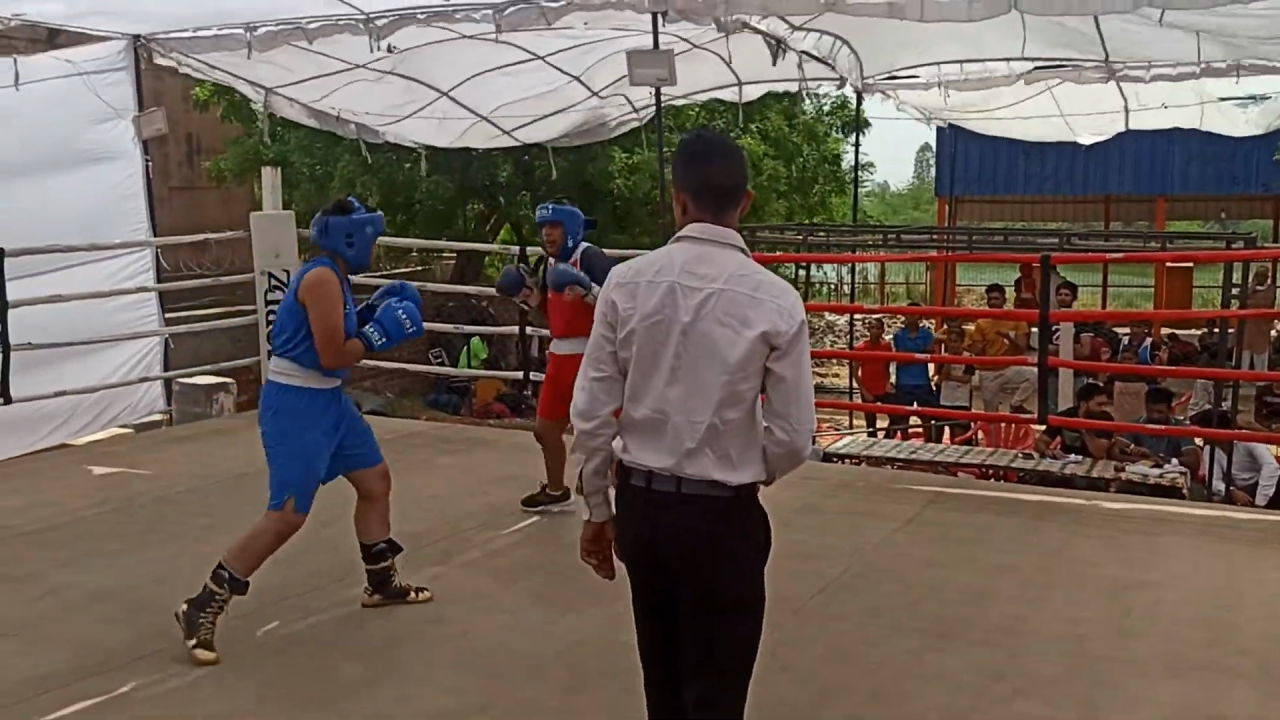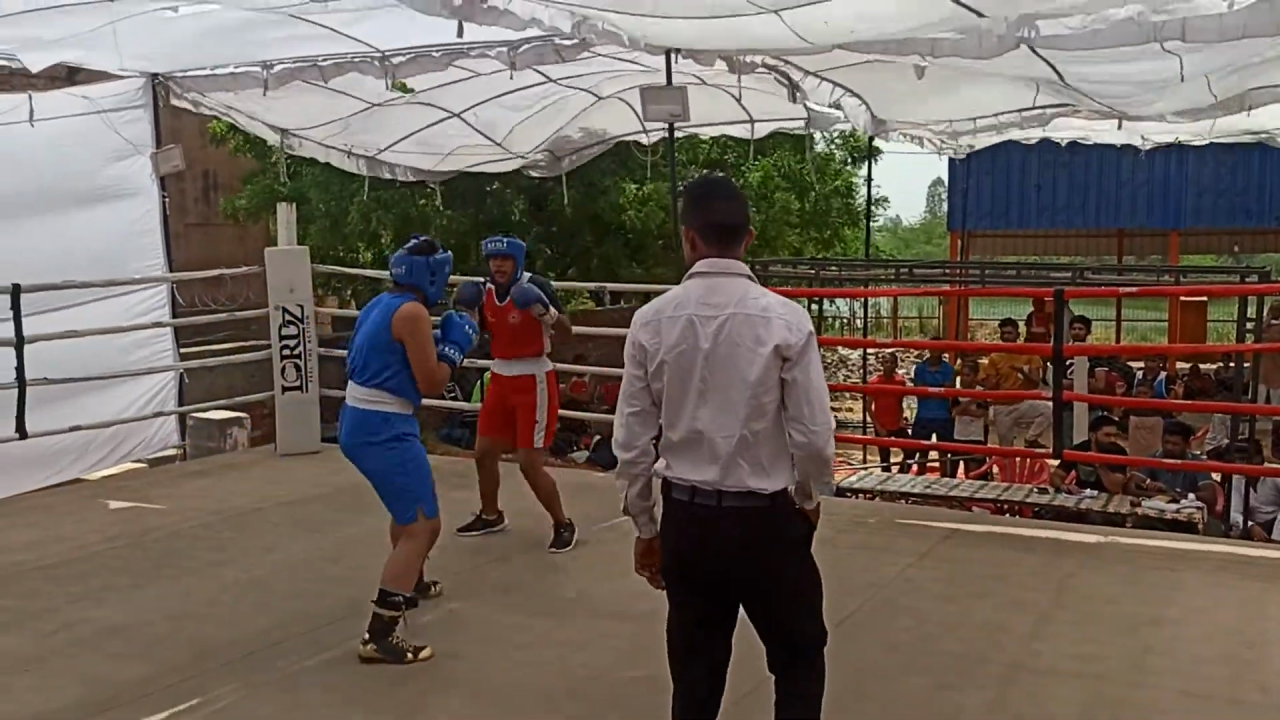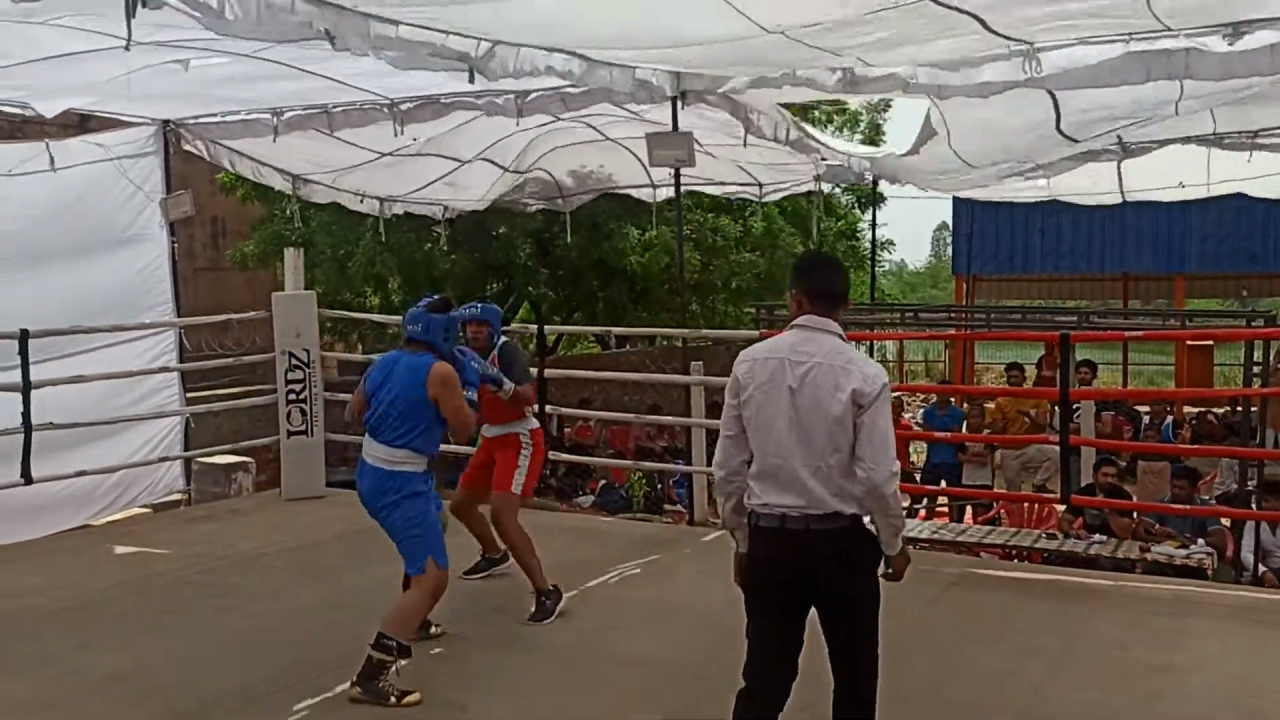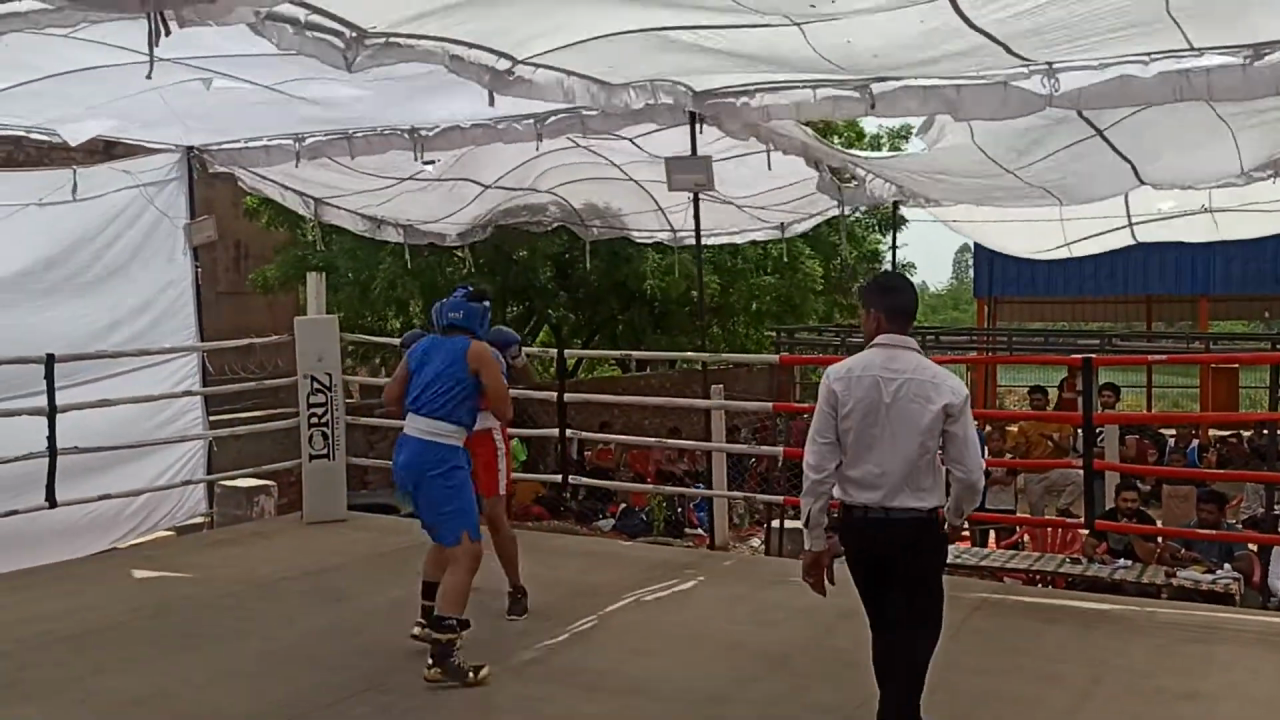
dt=0.5s
person 1, frame 1
left shoulder: (627, 282)
right shoulder: (774, 300)
left elbow: (591, 413)
right elbow: (793, 436)
left wrist: (596, 509)
left hip: (641, 505)
right hip: (722, 516)
person 1, frame 2
left shoulder: (651, 321)
right shoulder: (785, 318)
left elbow: (631, 441)
right elbow: (814, 436)
left wrist: (645, 526)
right wrist: (808, 497)
left hip: (686, 521)
right hip: (765, 520)
right knee: (800, 664)
person 1, frame 3
left shoulder: (749, 363)
right shoulder: (863, 373)
left elbow: (727, 467)
right elbow: (878, 477)
left wrist: (742, 542)
right wrist: (893, 544)
left hip: (770, 540)
right hip: (840, 541)
left knee: (764, 679)
right knee: (853, 671)
person 1, frame 4
left shoulder: (839, 378)
right shoulder: (945, 386)
left elbow: (818, 467)
right elbow: (969, 473)
left wrist: (815, 541)
right wrist: (954, 518)
left hip: (859, 528)
right hip: (917, 532)
left knee: (887, 637)
right knee: (909, 652)
person 2, frame 1
left shoulder: (335, 278)
right shoulder: (321, 279)
right elbow: (334, 356)
left wrist: (371, 314)
right wrist: (383, 328)
left hip: (328, 398)
right hip: (295, 403)
left knee: (376, 480)
right knee: (288, 516)
left ankle: (383, 583)
right ankle: (201, 608)
person 2, frame 2
left shoulder: (382, 303)
right shoulder: (412, 312)
right elbow: (431, 384)
left wrist: (433, 341)
right wrist: (455, 345)
left hip: (365, 421)
right hip: (381, 428)
left knee: (416, 497)
right knee: (422, 527)
left ankle: (409, 583)
right ankle: (379, 636)
person 2, frame 3
left shoulder: (384, 363)
right shoulder: (440, 373)
left elbow: (353, 416)
right elbow: (463, 429)
right wrist: (465, 388)
left hip: (378, 475)
right hip: (398, 485)
left knee: (430, 537)
right knee: (432, 580)
left ankle: (410, 623)
right ankle: (370, 677)
person 2, frame 4
left shoulder: (420, 348)
right shoulder: (479, 351)
left elbow: (391, 401)
right elbow: (504, 412)
right wrist: (489, 382)
left hip: (408, 453)
right hip: (440, 460)
left knee: (446, 539)
right knee: (464, 555)
left ankle: (430, 619)
right ankle: (442, 659)
person 3, frame 1
left shoulder: (590, 257)
right shoulder: (552, 264)
left wrist: (588, 290)
right wrist: (525, 293)
right hip: (561, 358)
right knee: (544, 431)
right ankle: (555, 491)
person 3, frame 2
left shoulder: (535, 286)
right shoulder: (486, 290)
left elbow: (566, 327)
right elbow: (479, 331)
left wrist: (546, 313)
right wrist: (468, 313)
left hip: (534, 383)
right hip: (501, 382)
left knee: (530, 464)
right knee: (484, 454)
left ankle: (563, 524)
right ankle: (490, 515)
person 3, frame 3
left shoulder: (507, 352)
right shoulder: (472, 357)
left elbow: (525, 398)
left wrist: (503, 387)
left hip: (521, 442)
right hip: (493, 441)
left knee: (502, 516)
right knee: (460, 505)
left ankle: (546, 592)
right ankle: (494, 555)
person 3, frame 4
left shoulder: (488, 349)
left elbow: (522, 373)
left wrist: (514, 355)
left hip: (488, 436)
left knee: (494, 516)
left ankle: (517, 589)
